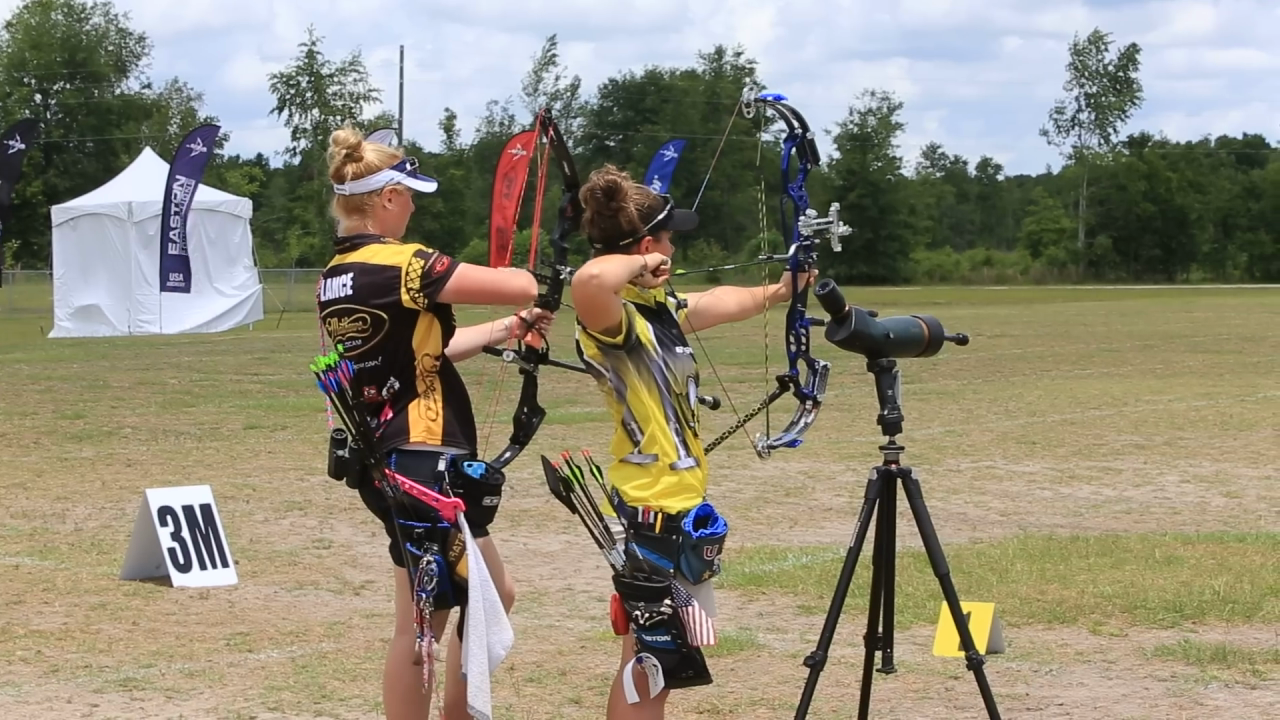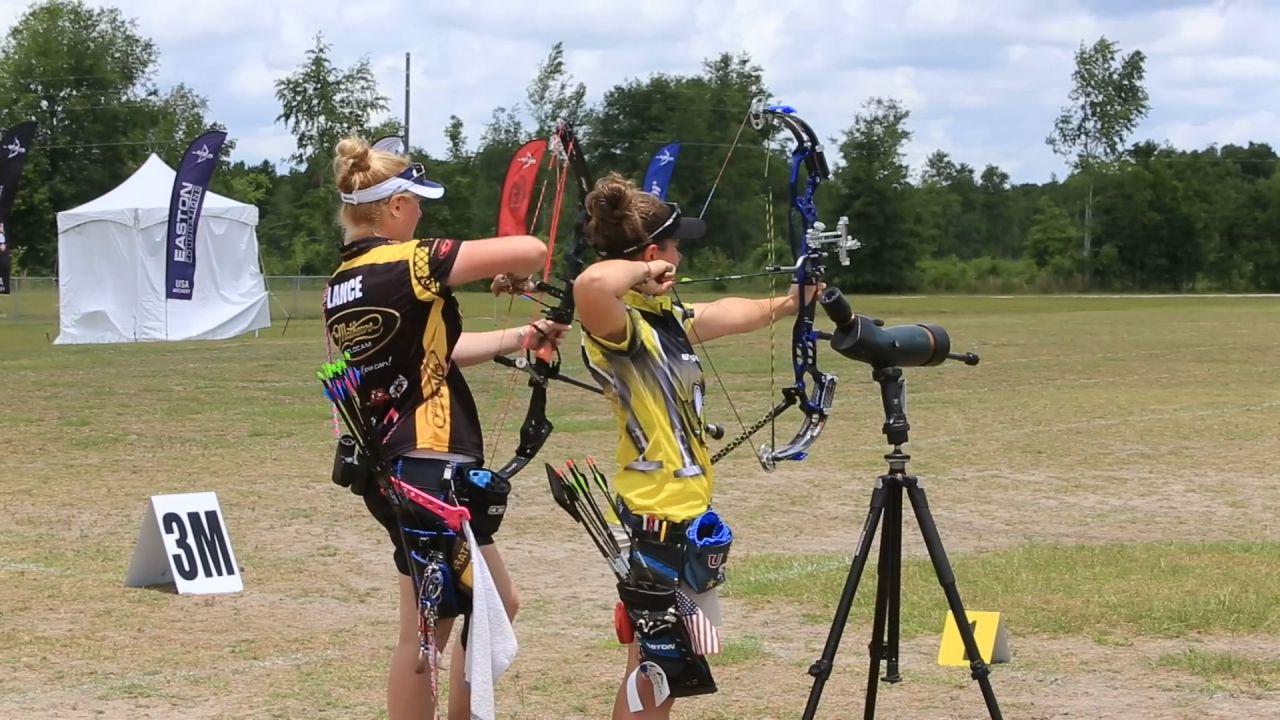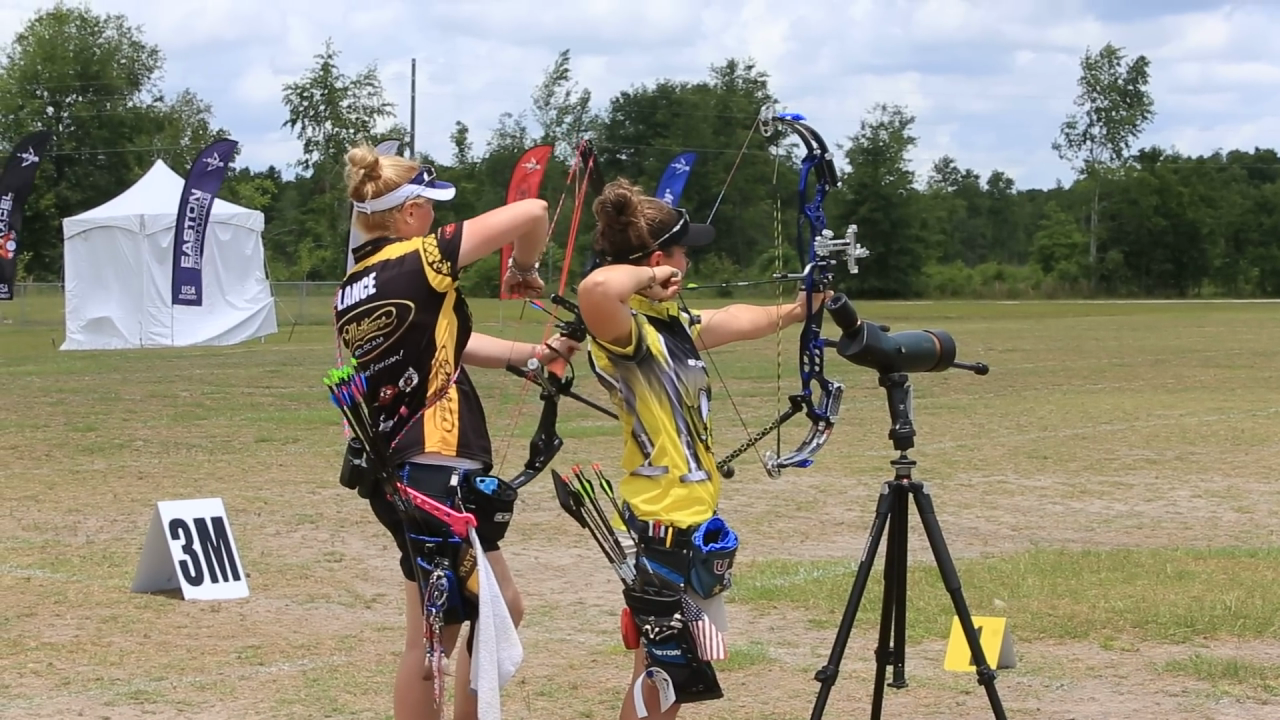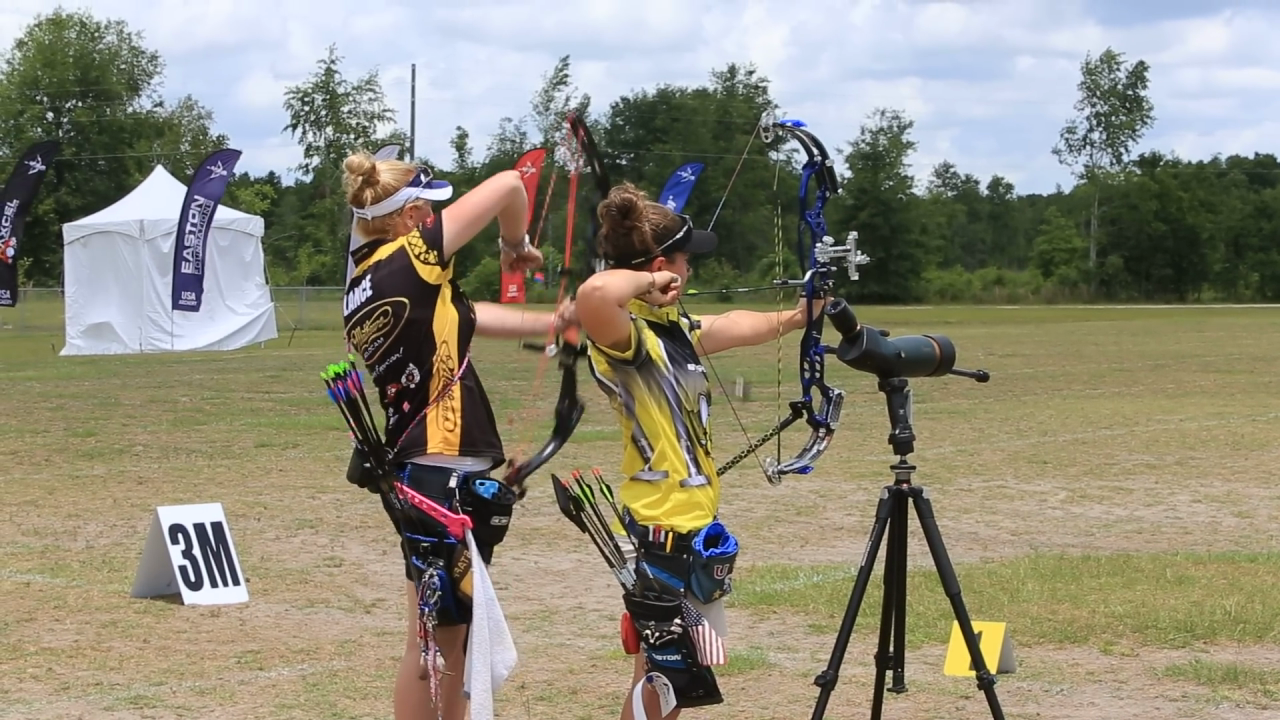
dt=0.5s
person 1, frame 1
left shoulder: (337, 275)
right shoulder: (399, 265)
right elbow: (521, 287)
left wrist: (505, 329)
right wrist: (512, 289)
left hip: (386, 461)
right hip: (421, 465)
left knee: (493, 594)
right knee: (420, 624)
person 1, frame 2
left shoulder: (343, 284)
right shoulder: (405, 265)
right elbow: (530, 252)
left wrist: (519, 338)
right wrist: (512, 277)
left hip: (391, 468)
right hip: (427, 471)
left knee: (497, 603)
right knee: (426, 632)
person 1, frame 3
left shoulder: (355, 287)
right shoulder: (415, 263)
right elbow: (531, 212)
left wrist: (532, 353)
right wrist: (524, 269)
left hip: (397, 473)
right hip: (434, 476)
left knee: (502, 608)
right knee: (432, 638)
person 1, frame 4
left shoulder: (369, 283)
right shoulder: (405, 261)
left elbow: (462, 318)
right elbow: (507, 185)
left wrist: (547, 322)
right wrist: (517, 245)
left hip: (420, 473)
right hip: (438, 478)
left knee: (455, 631)
right knee: (433, 641)
person 2, frame 1
left shoulder: (657, 306)
right shoulder: (612, 315)
left elbow: (716, 302)
right elbow: (588, 279)
left wrist: (777, 292)
right wrist: (639, 266)
left hip: (675, 509)
right hip: (652, 516)
left knee: (658, 662)
right knee: (647, 667)
person 2, frame 2
left shoulder: (665, 314)
right shoulder: (619, 325)
left elbow: (724, 313)
right elbow: (592, 283)
left wrist: (784, 304)
right wrist: (641, 272)
left hip: (682, 518)
right hip: (657, 525)
left knee: (663, 670)
person 2, frame 3
left shoulder: (672, 320)
right shoulder: (625, 329)
left elbow: (731, 319)
right elbow: (595, 287)
left wrist: (792, 311)
right wrist: (647, 278)
left hip: (689, 525)
right hip: (662, 531)
left knee: (672, 674)
person 2, frame 4
left shoulder: (673, 326)
right shoulder: (625, 334)
left elbow: (733, 326)
right elbow: (593, 293)
left wrist: (793, 318)
right wrist: (646, 281)
left hip: (691, 530)
right hip: (662, 535)
